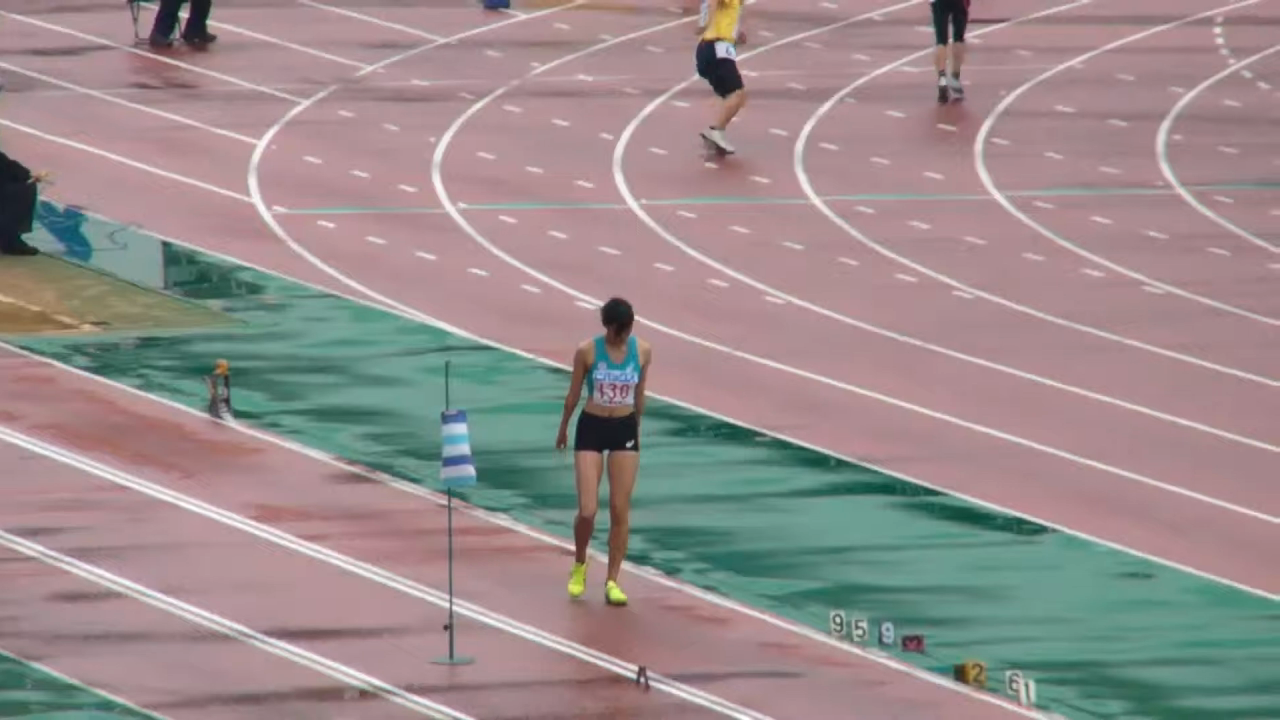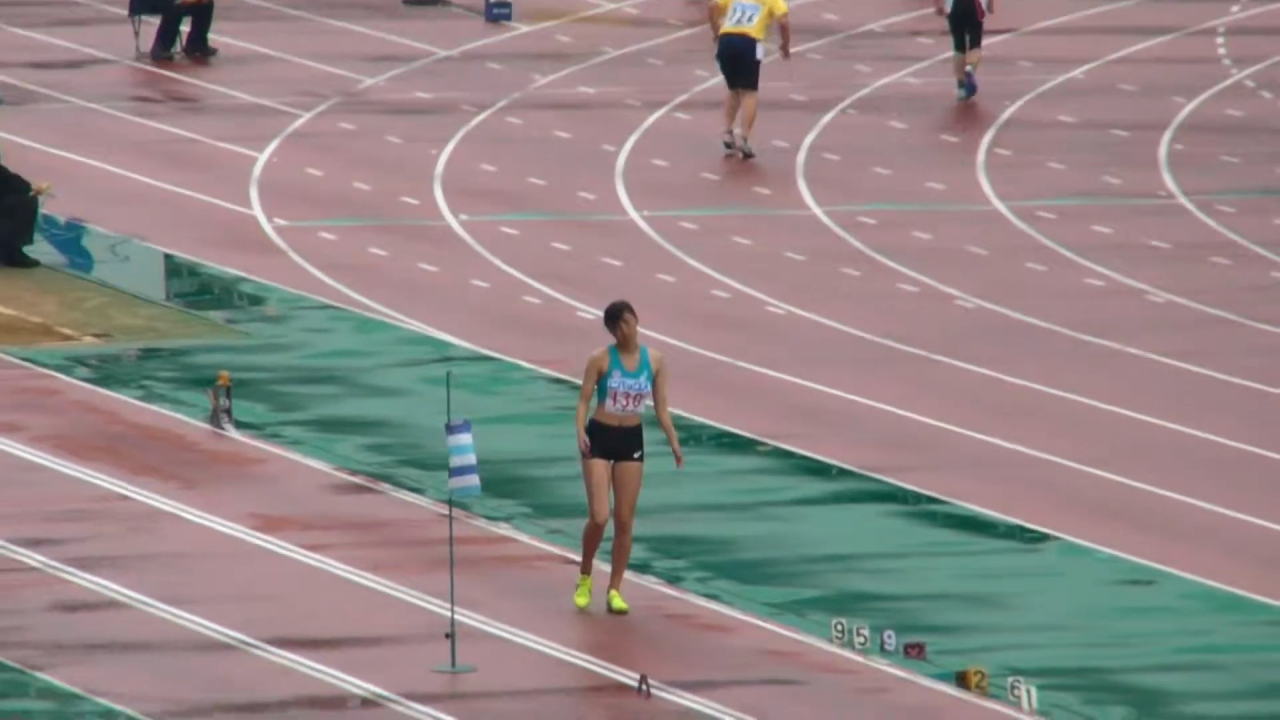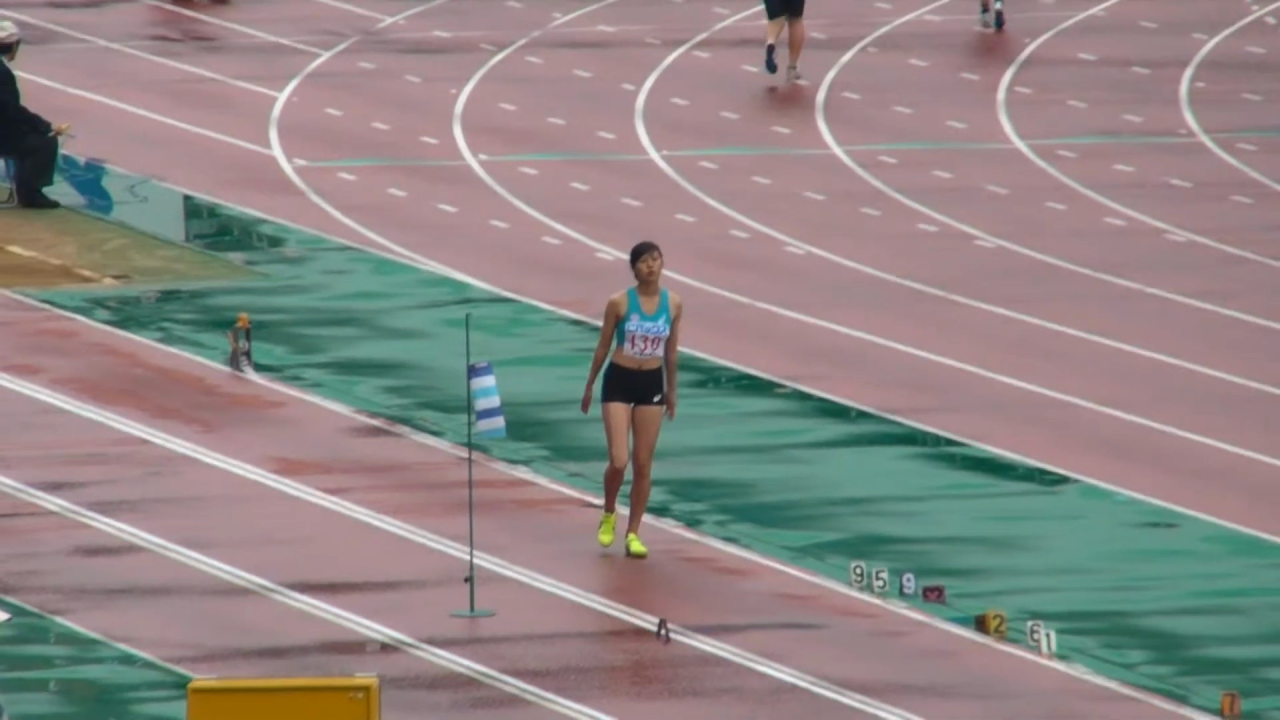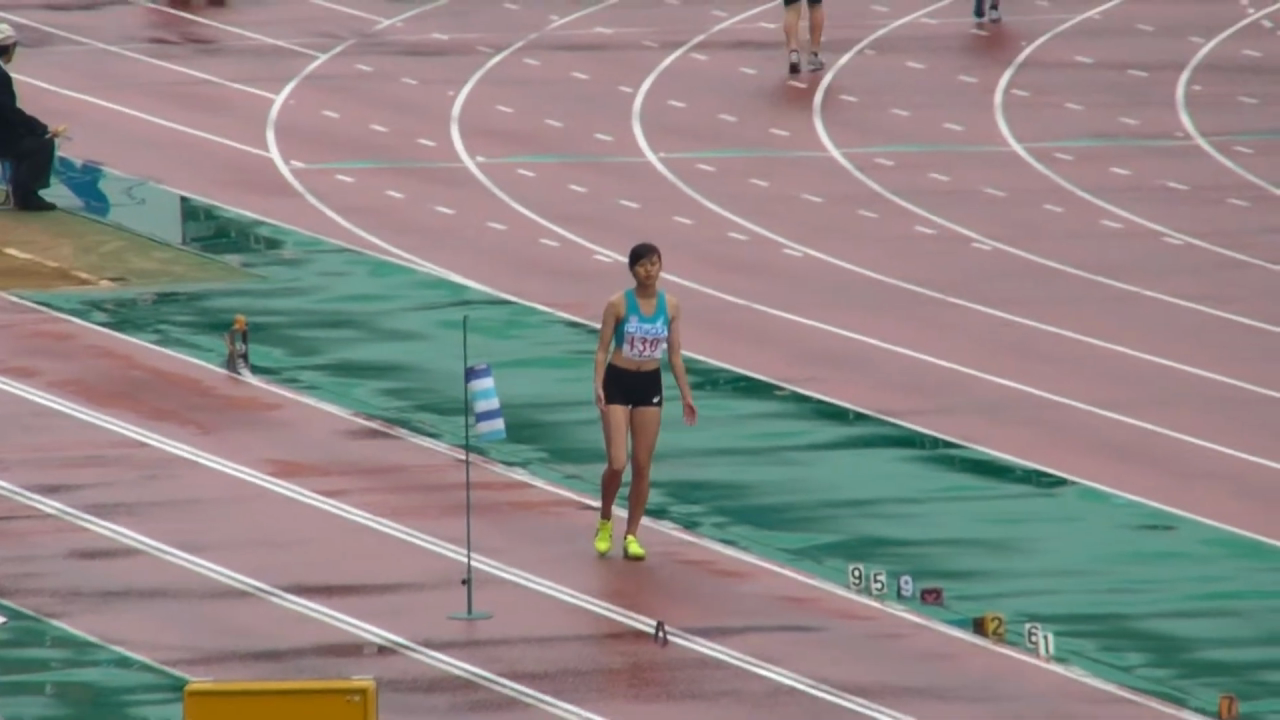
dt=0.5s
person 1, frame 1
left shoulder: (643, 350)
right shoulder: (587, 350)
right elbow: (573, 393)
left wrist: (638, 429)
right wrist: (562, 428)
left hip: (624, 429)
right hip: (591, 428)
left knee: (620, 510)
right knee: (587, 510)
left ankle: (612, 581)
right ankle: (579, 565)
person 1, frame 2
left shoulder: (655, 360)
right shoulder: (599, 359)
left elbow: (661, 407)
right elbow: (582, 402)
left wrist: (674, 442)
right wrist: (581, 433)
left hip: (632, 439)
right hip: (599, 438)
left knee: (624, 520)
right knee: (599, 517)
left ankle: (614, 590)
right ankle: (584, 577)
person 1, frame 3
left shoulder: (673, 303)
right shoulder: (619, 302)
left elbow: (670, 350)
right elbow: (603, 346)
left wrist: (671, 391)
right wrist: (588, 386)
left hip: (651, 383)
right hip: (619, 380)
left knee: (643, 464)
right knee: (618, 462)
left ankle: (633, 533)
right ankle: (608, 515)
person 1, frame 4
left shoulder: (671, 306)
right shoulder: (617, 303)
left elbow: (675, 353)
right elbow: (602, 349)
left wrist: (685, 394)
right wrist: (598, 386)
left hip: (650, 384)
right hip: (618, 382)
left knee: (642, 466)
right knee: (617, 464)
left ankle: (631, 535)
right ankle: (604, 521)
